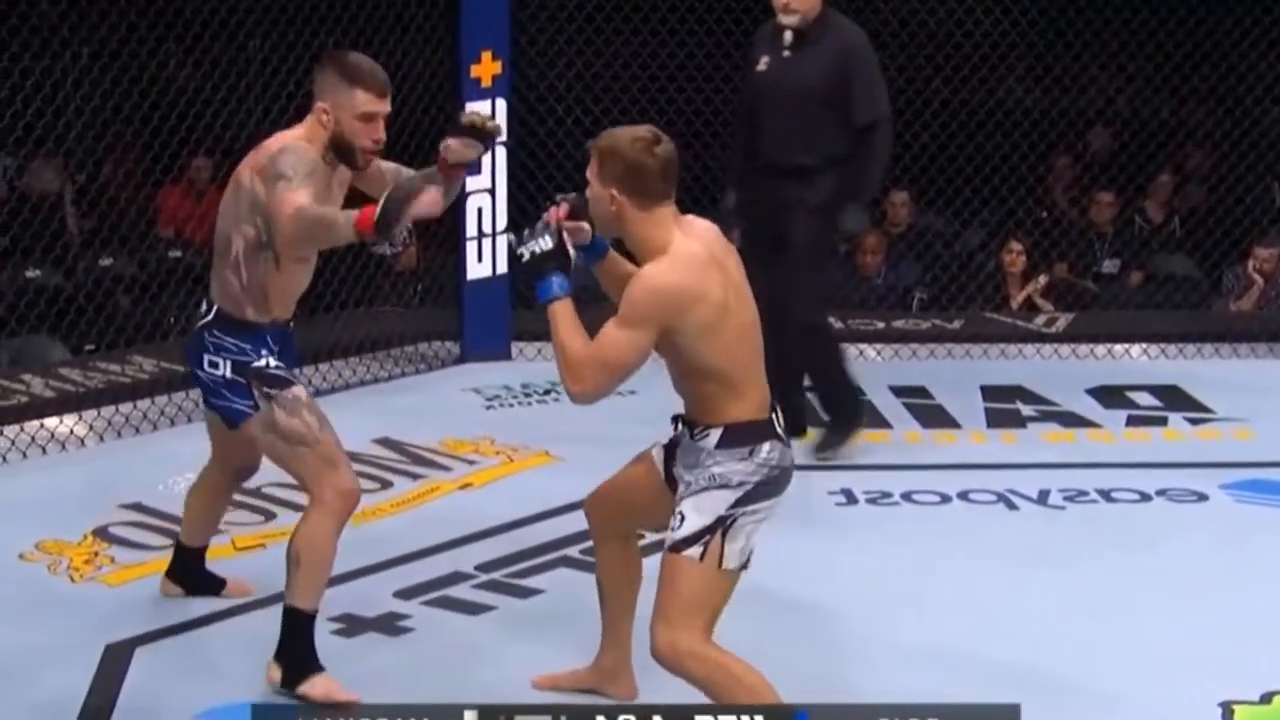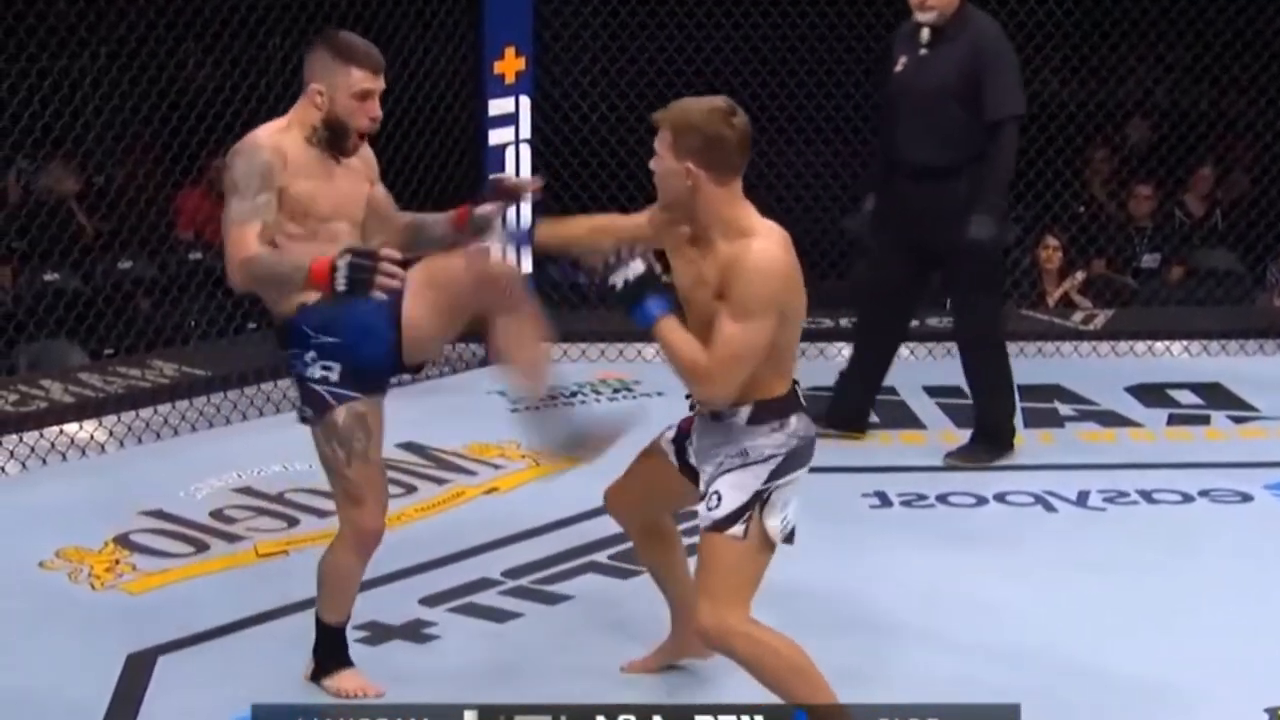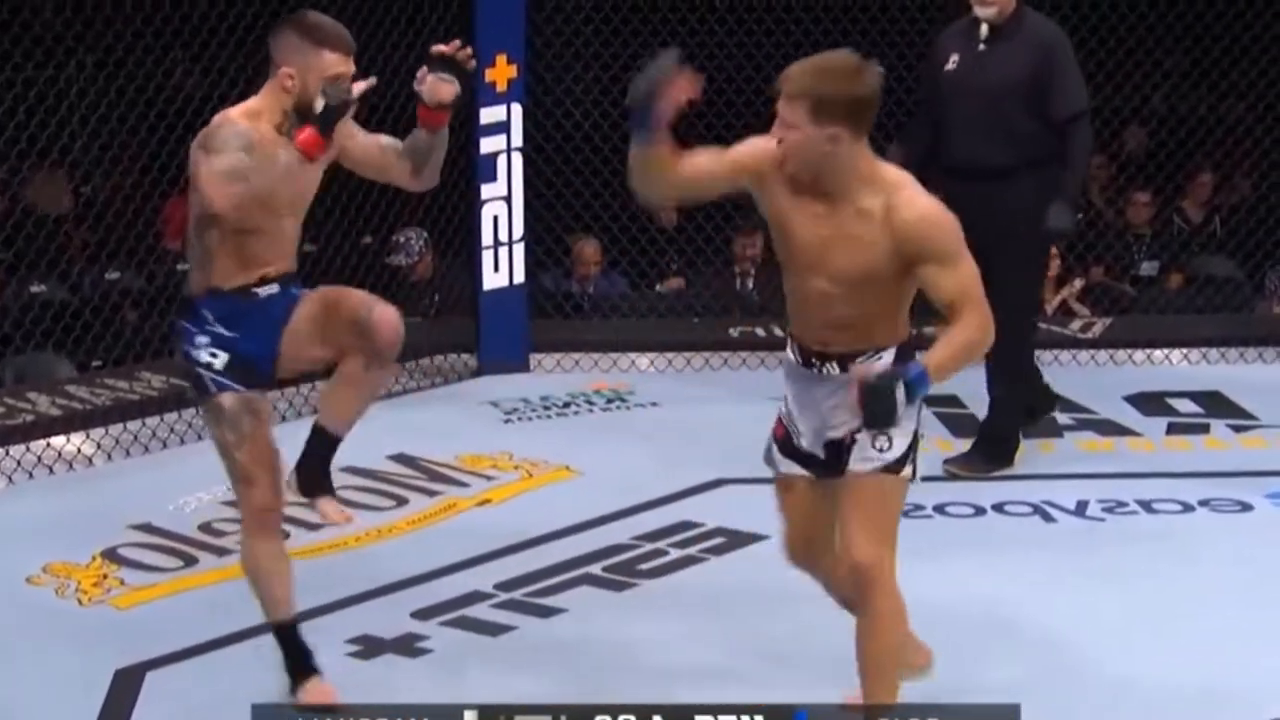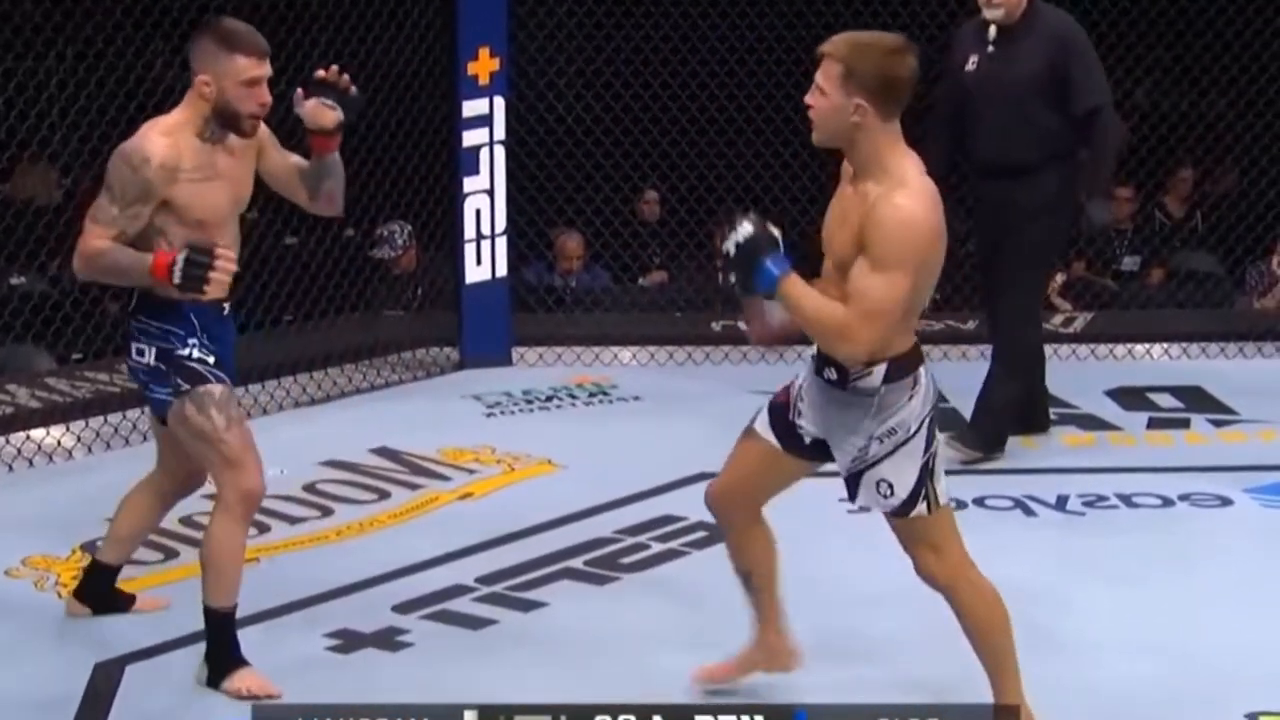
dt=0.4s
person 1, frame 1
left shoulder: (338, 158)
right shoulder: (289, 157)
left elbow: (425, 196)
right elbow: (299, 222)
left wrist: (454, 157)
right wrist: (371, 222)
left hip: (246, 341)
right hip: (238, 348)
left knee: (232, 467)
right knee: (336, 489)
left ankle: (185, 571)
right ankle: (293, 660)
person 1, frame 2
left shoulder: (357, 155)
right shoulder: (260, 154)
left elbow: (402, 237)
right elbow: (243, 267)
left wrist: (476, 216)
right wrist: (336, 271)
left hip: (384, 316)
right hip: (326, 342)
left knee: (485, 274)
right knee: (365, 519)
right ankle: (327, 659)
person 1, frame 3
left shoulder: (317, 125)
right shoulder: (232, 132)
left elbow: (418, 173)
right elbow: (229, 200)
left wrist: (437, 110)
right wrist: (317, 137)
left hip: (283, 307)
right hip: (222, 326)
left knee: (382, 325)
right knee: (262, 503)
left ankle: (315, 464)
right ankle: (300, 668)
person 1, frame 4
left shoulder: (248, 136)
right shoulder: (151, 154)
left elbow: (325, 201)
right elbow: (88, 258)
left wrist: (325, 134)
right wrist: (168, 267)
left hip: (213, 324)
right hip: (171, 334)
left knee: (178, 476)
right knee: (244, 482)
left ankle: (95, 589)
right ankle: (222, 657)
person 2, frame 1
left shoulder: (668, 279)
right shoulder: (694, 233)
left elbow: (584, 381)
left wrist: (551, 280)
right wrist: (591, 248)
left hip: (738, 460)
right hip: (709, 440)
left knee: (677, 642)
right knee: (605, 513)
right ankle: (612, 670)
person 2, frame 2
left shoulder: (759, 261)
right shoulder: (684, 217)
left elbow: (714, 384)
right elbow: (617, 232)
left wrist: (651, 307)
right wrist: (533, 232)
left hip: (763, 437)
right hip: (717, 422)
left knee: (721, 619)
right knee: (628, 505)
right ankle: (685, 634)
person 2, frame 3
left shoulder: (914, 214)
right shoulder: (769, 165)
left elbow: (977, 325)
right elbow: (658, 185)
left wrist: (909, 378)
right wrist: (649, 122)
left hip: (877, 387)
right hip: (802, 380)
left knee: (863, 562)
right knee: (807, 549)
left ankle: (880, 711)
right ankle: (899, 648)
person 2, frame 4
left shoulder: (905, 210)
right shoulder: (857, 164)
left elbow: (858, 337)
left wrist: (771, 272)
right wrist: (782, 315)
left hip: (883, 399)
right hip: (822, 383)
left knee: (943, 565)
right knee: (727, 497)
right ankle: (771, 640)
person 3, frame 1
left shoulder: (846, 43)
right shoulder: (765, 40)
left elbow: (875, 129)
left wrist: (856, 203)
right wrist: (738, 186)
left hip: (818, 196)
right hip: (767, 191)
left knee: (797, 304)
right knee: (765, 305)
left ankle: (844, 409)
right ankle: (786, 415)
person 3, frame 2
left shoulder: (984, 40)
right shoulder: (906, 39)
left elbow: (1005, 131)
left wrist: (987, 208)
right wrist: (877, 188)
left hip: (960, 202)
right hip: (907, 196)
left knee: (976, 318)
right knee: (880, 305)
left ankle: (994, 433)
right ankle: (848, 410)
person 3, frame 3
left shoulder: (1043, 40)
right shoulder: (951, 41)
left elbow: (1075, 126)
right elbow: (926, 123)
left wrist: (1064, 199)
left hip: (1021, 201)
right hip: (962, 197)
left knee: (1011, 319)
left ankle: (997, 442)
right ankle: (1031, 396)
person 3, frame 4
right shoulder: (967, 39)
left elbow: (1098, 117)
right elbow: (946, 119)
left wrist: (1097, 192)
right wrist: (934, 185)
left hip: (1044, 191)
right hip: (990, 191)
left knee: (1017, 307)
right knee: (1000, 305)
left ankle: (989, 428)
right ankle: (1028, 410)
